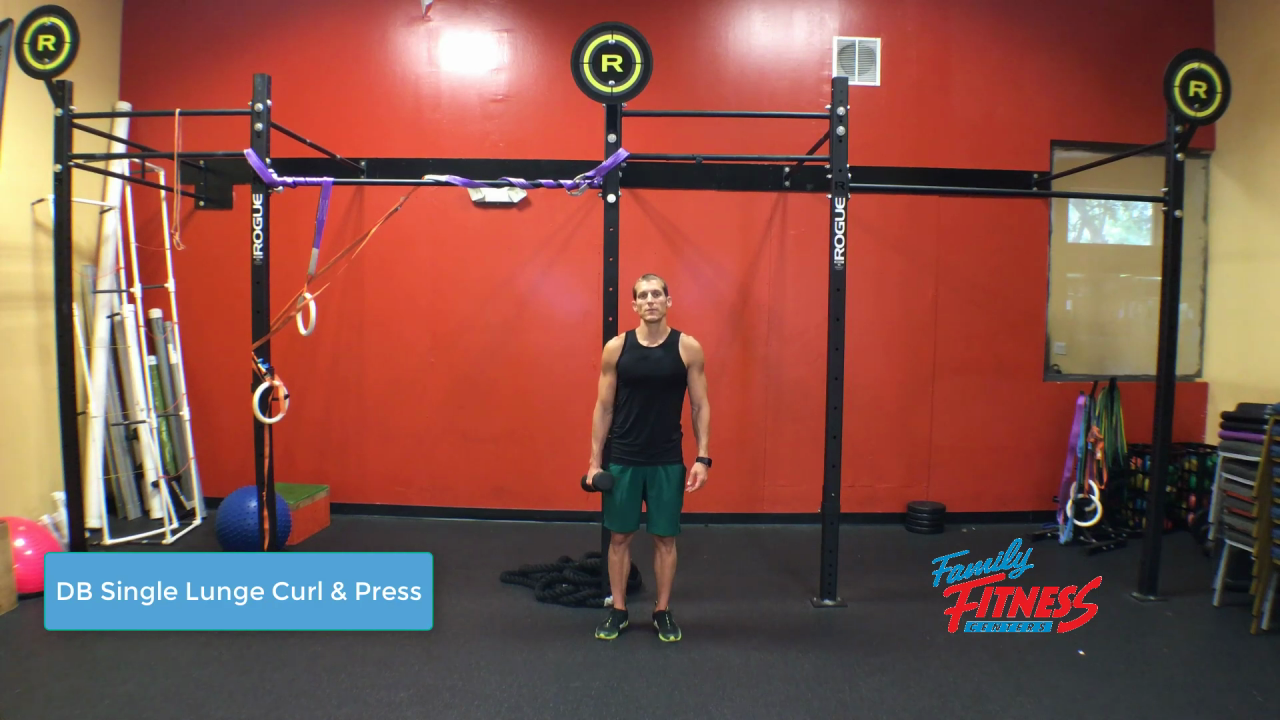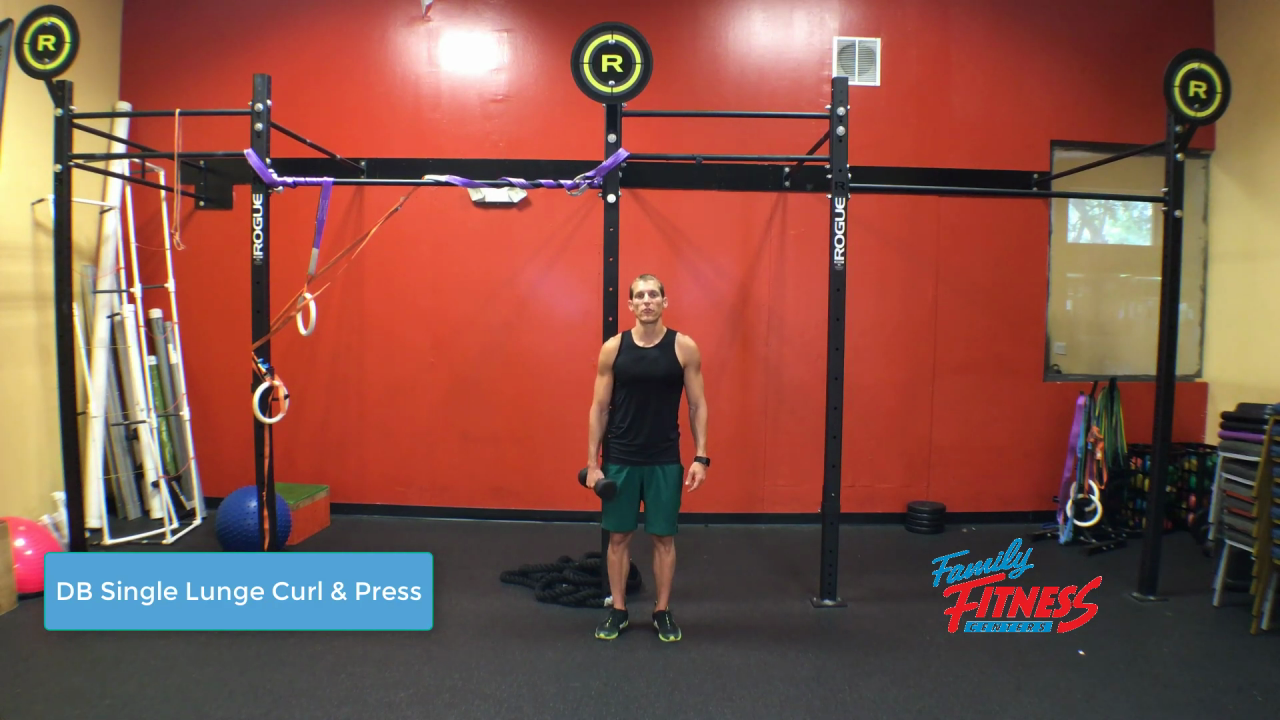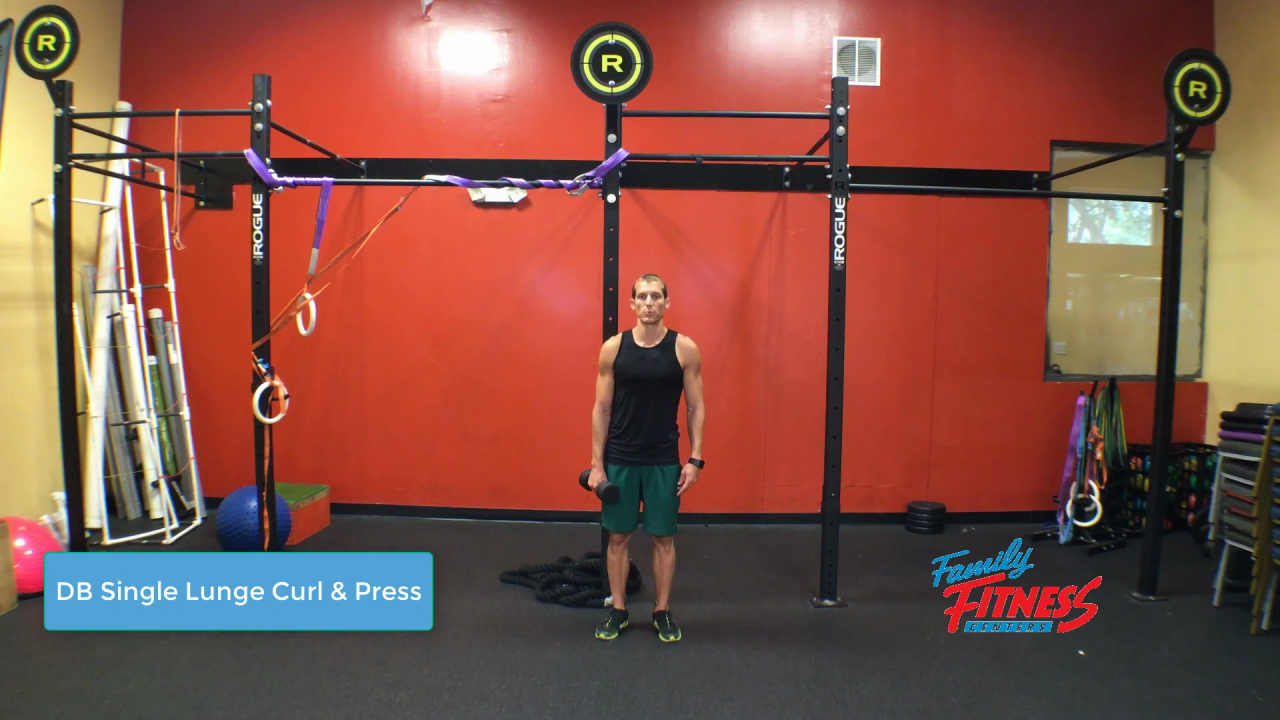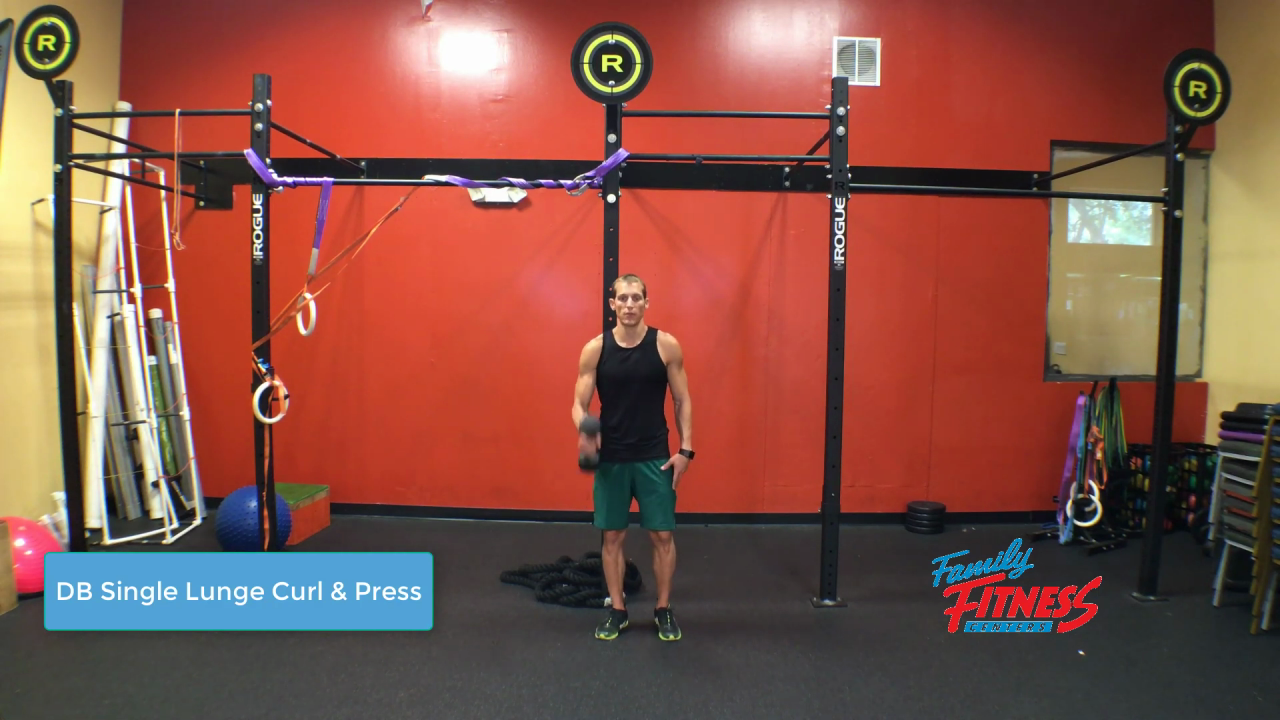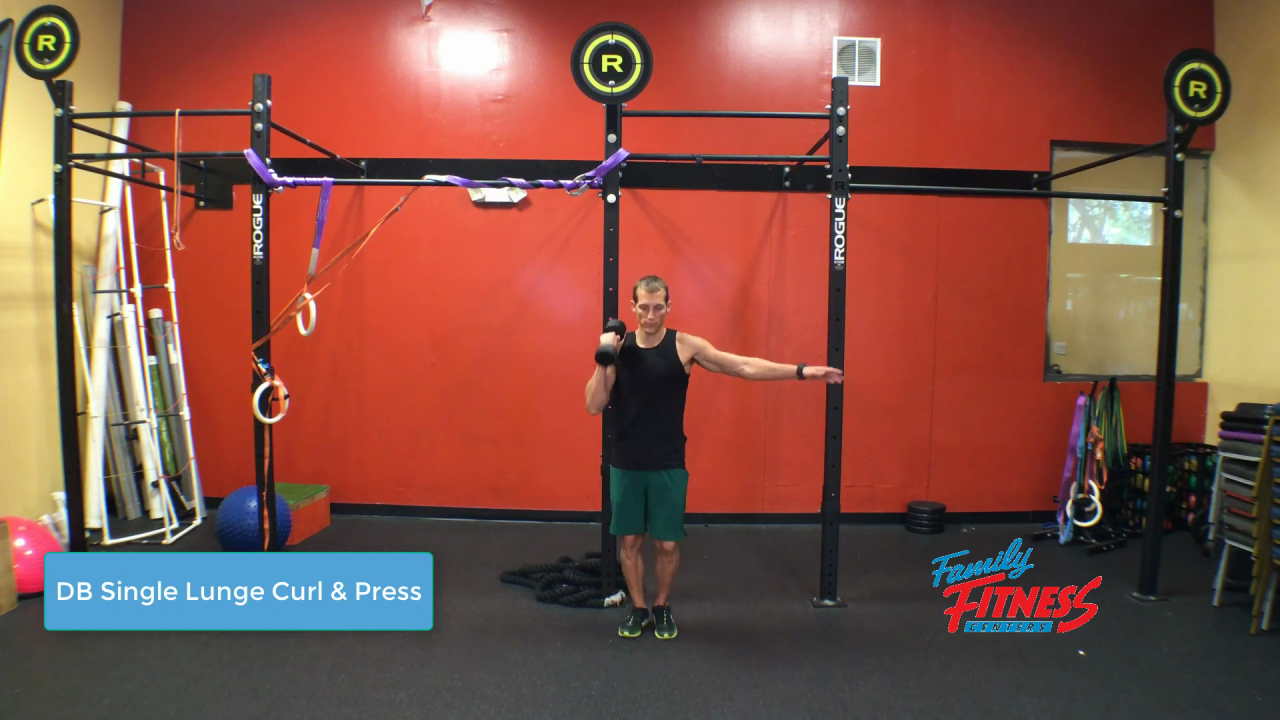
dt=1s
person 1, frame 1
left shoulder: (688, 347)
right shoulder: (616, 348)
left elbow: (700, 405)
right elbow: (604, 408)
left wrist: (703, 457)
right wrist: (594, 461)
left hip: (668, 461)
right hip: (622, 459)
left knee: (665, 538)
right knee: (619, 536)
left ankle: (663, 612)
right ankle: (618, 611)
person 1, frame 2
left shoulder: (684, 347)
right shoulder: (612, 348)
left elbow: (698, 405)
right elbow: (599, 407)
left wrist: (701, 456)
right wrist: (592, 462)
left hip: (665, 460)
right hip: (619, 459)
left knee: (663, 537)
right knee: (618, 535)
left ankle: (662, 612)
right ankle: (618, 611)
person 1, frame 3
left shoulder: (685, 349)
right shoulder: (613, 348)
left elbow: (696, 407)
right elbow: (602, 408)
left wrist: (695, 459)
right wrist: (596, 463)
left hip: (664, 461)
right hip: (619, 459)
left knee: (663, 538)
right knee: (618, 536)
left ankle: (662, 612)
right ankle: (618, 611)
person 1, frame 4
left shoulder: (666, 345)
right shoulder: (595, 348)
left elbow: (682, 400)
right elbow: (578, 405)
left wrist: (685, 448)
right wrist: (584, 431)
left hip: (655, 456)
right hip: (610, 458)
left knee: (662, 535)
right knee: (612, 535)
left ankle: (663, 609)
right ankle: (617, 610)
person 1, frame 5
left shoulder: (685, 345)
right shoulder: (618, 346)
left elbow: (746, 366)
right elbow: (593, 406)
left wrist: (802, 370)
right wrist: (604, 359)
left hip: (668, 465)
right hip: (625, 464)
left knee: (667, 543)
right knee: (629, 540)
left ankle: (662, 607)
right ankle: (638, 609)
